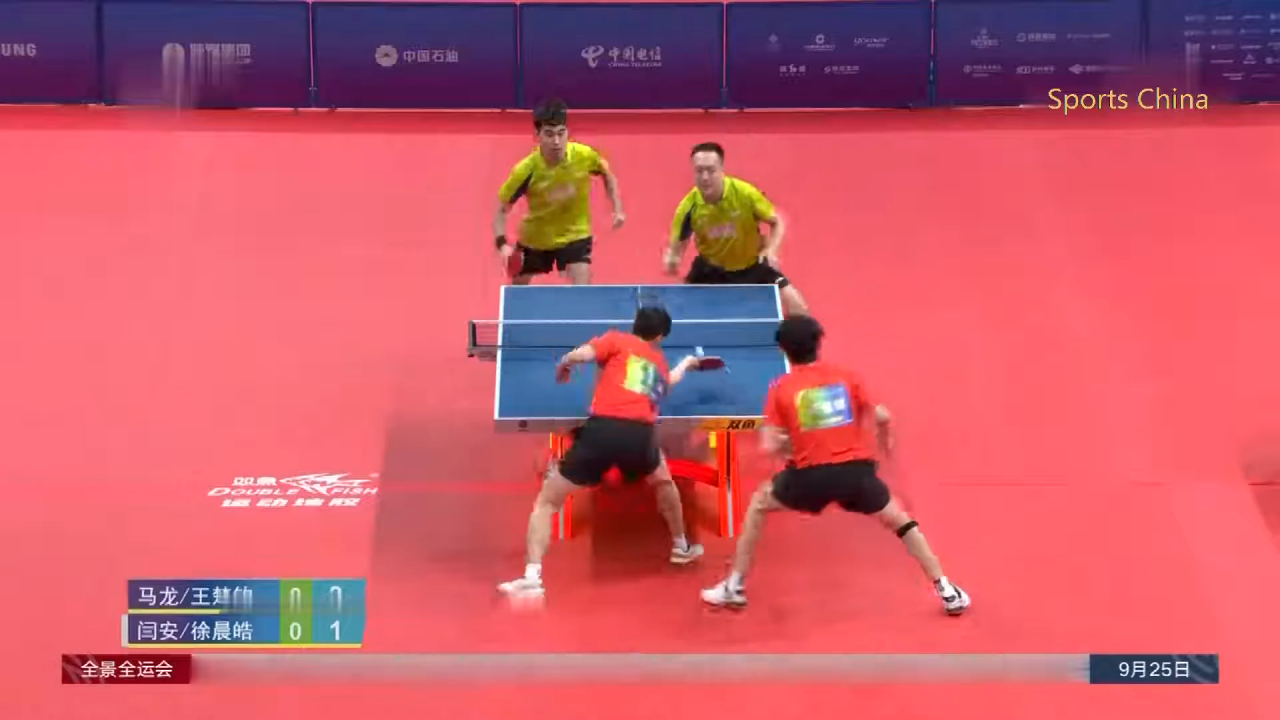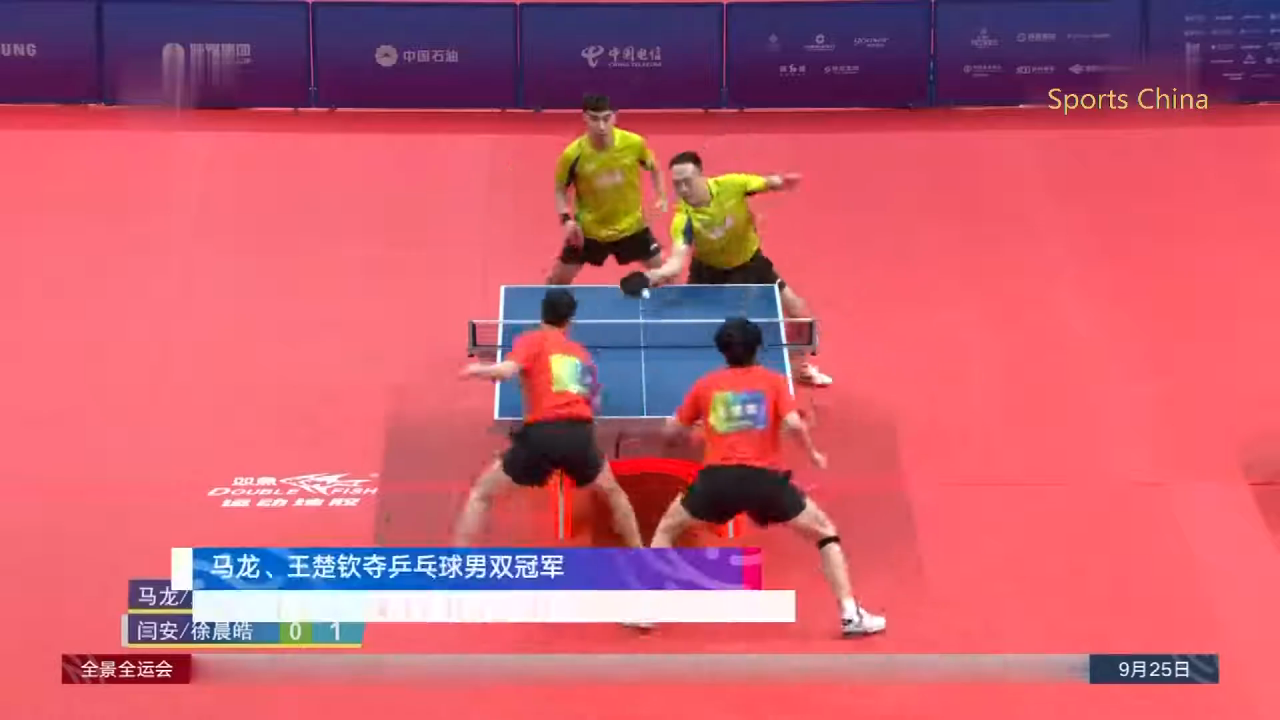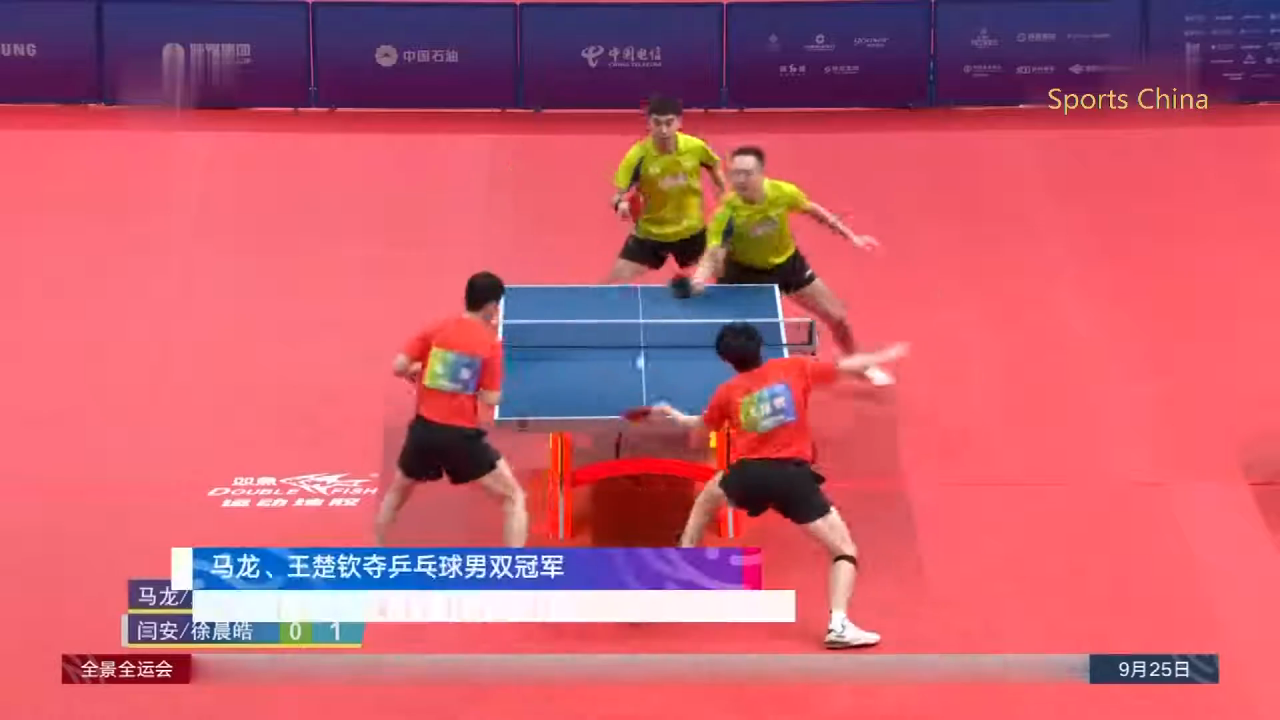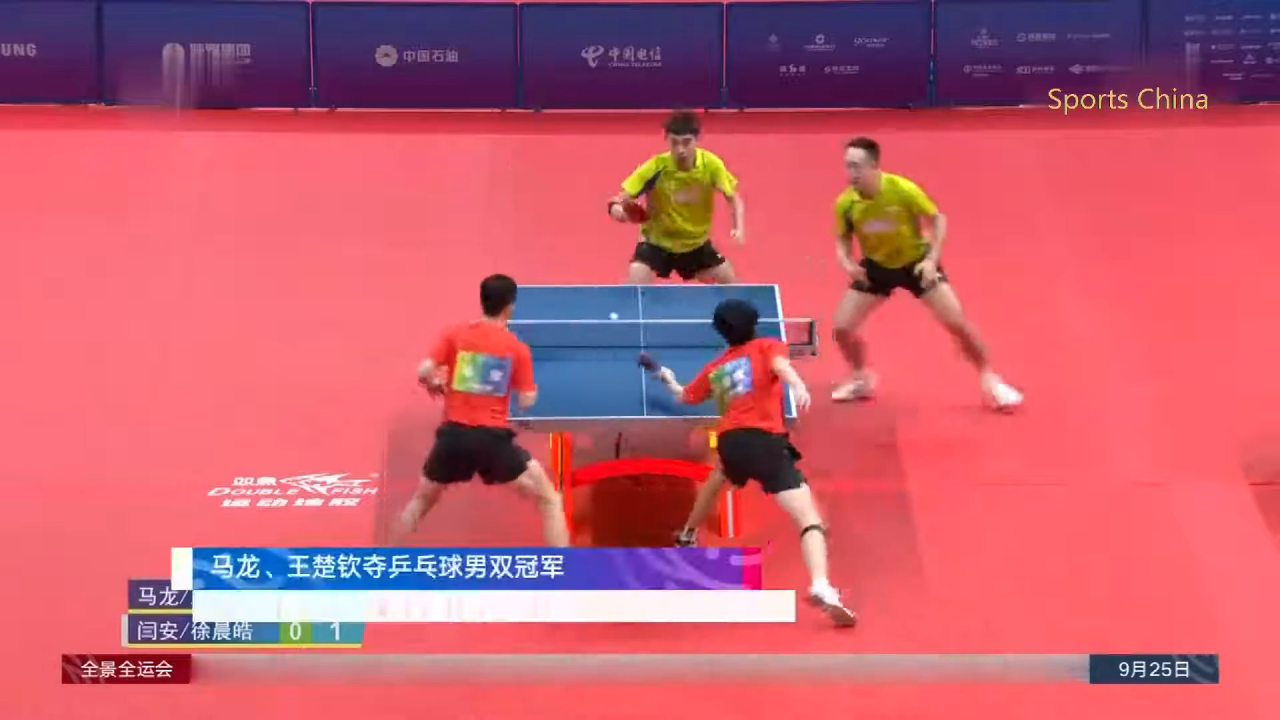
dt=0.4s
person 1, frame 1
left shoulder: (781, 388)
right shoulder: (846, 377)
left elbow: (767, 447)
right elbow: (882, 417)
right wrist: (884, 442)
left hip: (810, 476)
right hip: (854, 471)
left knee: (758, 506)
right knee: (901, 523)
left ankle: (733, 587)
right ankle: (946, 592)
person 1, frame 2
left shoulder: (705, 385)
right shoulder: (774, 382)
left elbow: (672, 429)
right elbow: (795, 423)
right wrist: (812, 451)
left hip: (718, 480)
right hip: (765, 480)
left knee: (667, 528)
right knee: (826, 533)
right ankle: (851, 614)
person 1, frame 3
left shoulder: (729, 391)
right shoulder: (794, 369)
left elbow: (701, 425)
right elbow: (850, 365)
left wrist: (672, 415)
right wrist: (888, 356)
left hip: (749, 474)
right hip: (793, 475)
left knee: (708, 496)
right knee: (845, 551)
right ankle: (839, 625)
person 1, frame 4
left shoulder: (713, 368)
right shoulder: (766, 347)
left elbow: (683, 397)
right elbow: (781, 365)
left wrist: (668, 377)
right wrist: (799, 385)
left hip: (732, 444)
right hip: (767, 443)
left knee: (717, 481)
right knee: (811, 522)
left ankle: (687, 537)
right ankle: (822, 588)
person 2, frame 1
left shoulder: (616, 341)
right shoulder: (661, 362)
left elbow: (582, 354)
left wrist: (564, 363)
right wrist: (686, 365)
left hip: (603, 431)
right hip: (640, 436)
left knee: (546, 501)
right knee: (663, 482)
left ankle: (532, 578)
right ankle: (682, 545)
person 2, frame 2
left shoulder: (531, 341)
right shoulder: (582, 355)
left elbow: (506, 371)
right elbow: (594, 400)
left wrist: (475, 370)
left hip: (541, 436)
right hip: (579, 438)
left knee: (481, 495)
right knee: (612, 493)
person 2, frame 3
left shoulder: (434, 331)
right shoulder: (491, 345)
left elbow: (399, 368)
right elbow: (490, 399)
left hip: (424, 431)
right hip: (461, 437)
left knee: (396, 494)
right knee: (514, 498)
person 2, frame 4
left shoulder: (455, 336)
right shoulder: (517, 347)
left elbow: (424, 373)
right elbow: (527, 399)
left wrist: (436, 384)
right wrist: (526, 380)
left hip: (454, 435)
right hip: (495, 440)
left knee: (421, 499)
right knee: (550, 501)
person 3, frame 1
left shoulder: (745, 194)
right shoulder: (688, 208)
left elbow: (777, 224)
right elbow: (675, 249)
left wrist: (772, 251)
right wrist: (668, 261)
left hip: (755, 265)
right hip: (710, 268)
person 3, frame 2
left shoulder: (731, 185)
right shoulder: (683, 218)
left elbow: (767, 184)
right elbow: (678, 259)
left wrist: (784, 181)
right wrist: (659, 274)
left hip: (750, 263)
right hip: (709, 272)
left knee: (799, 314)
left ankle: (802, 367)
person 3, frame 3
left shoulder: (784, 192)
right shoulder: (726, 211)
left elbow: (815, 210)
right elbow: (712, 258)
left wrist: (850, 236)
right wrist: (700, 279)
left hip: (786, 263)
right hip: (745, 268)
left knee: (836, 316)
person 3, frame 4
left shoulder: (903, 190)
right shoulder: (845, 204)
left elbow: (938, 219)
right elbow: (843, 239)
left wrist: (930, 259)
right wrist: (847, 263)
left hip: (917, 263)
right hip: (877, 266)
left knee: (957, 323)
right knee: (842, 328)
left ankle: (989, 380)
right ankle: (861, 381)
person 4, frame 1
left shoulder: (585, 155)
right shoulder: (526, 171)
left elbow: (606, 174)
right elbow: (501, 210)
left wrist: (617, 209)
right wrist: (502, 243)
left hip: (577, 235)
right hip: (536, 239)
person 4, frame 2
left shoulder: (634, 144)
right shoulder: (574, 154)
left elbow: (653, 169)
right elbow: (560, 190)
left wrist: (662, 198)
right wrist: (566, 219)
left hip: (632, 228)
right hip: (589, 231)
right knee: (557, 281)
person 4, frame 3
left shoulder: (696, 147)
right shoulder: (638, 156)
left elbow: (715, 169)
right elbow: (618, 193)
right wrist: (620, 204)
left hip: (690, 231)
right hip: (648, 233)
person 4, frame 4
left shoulder: (712, 165)
right shoulder: (655, 168)
left elbow: (734, 199)
right elbow: (622, 195)
left wrist: (739, 228)
right wrist: (615, 207)
left hip: (696, 244)
right hip: (657, 243)
